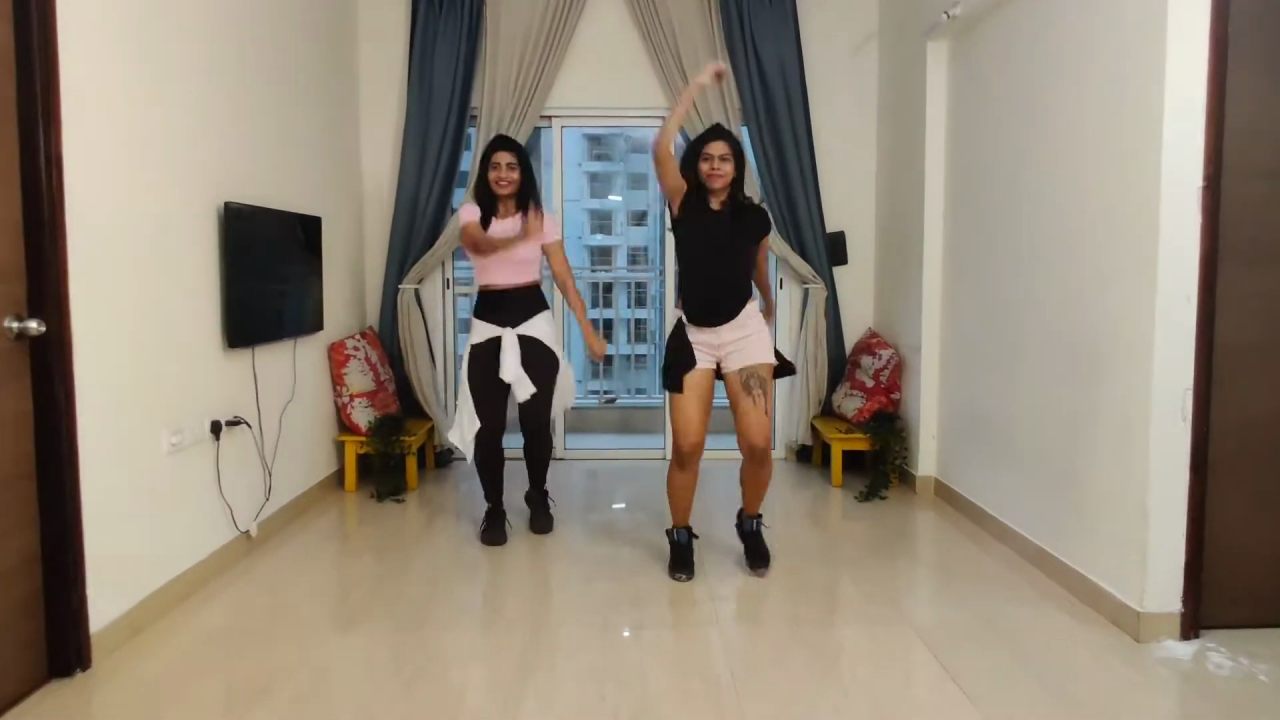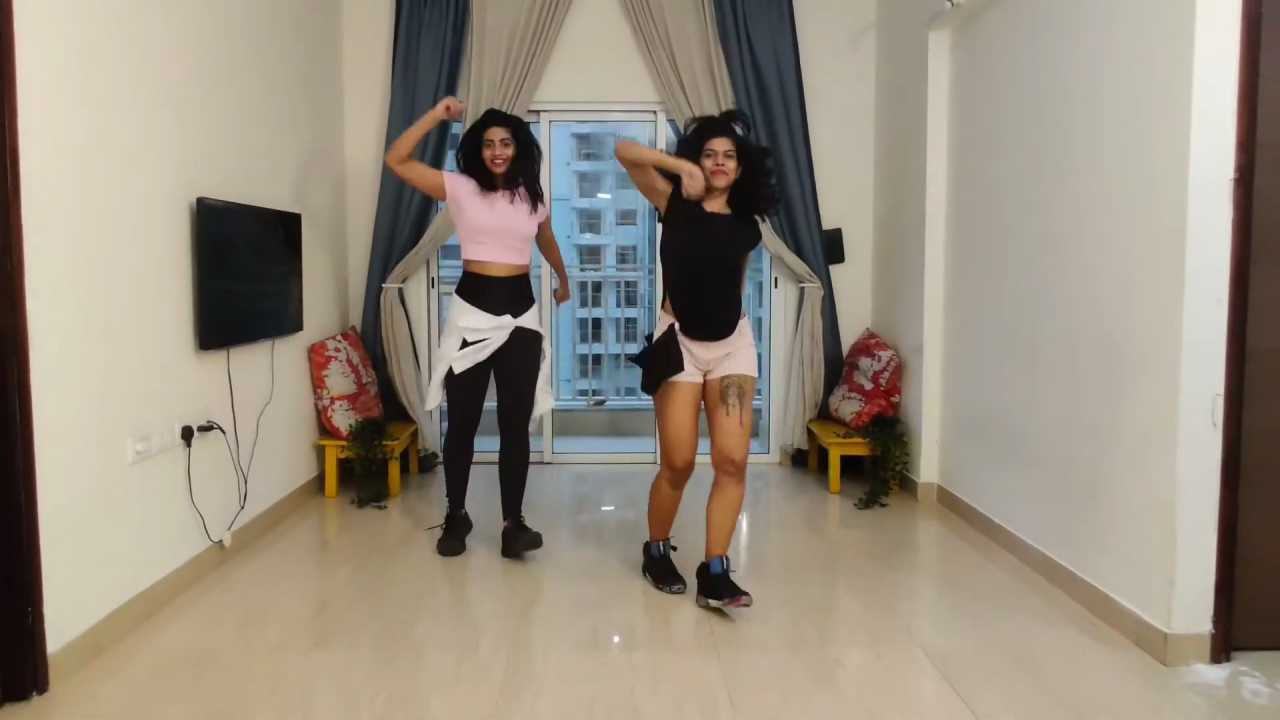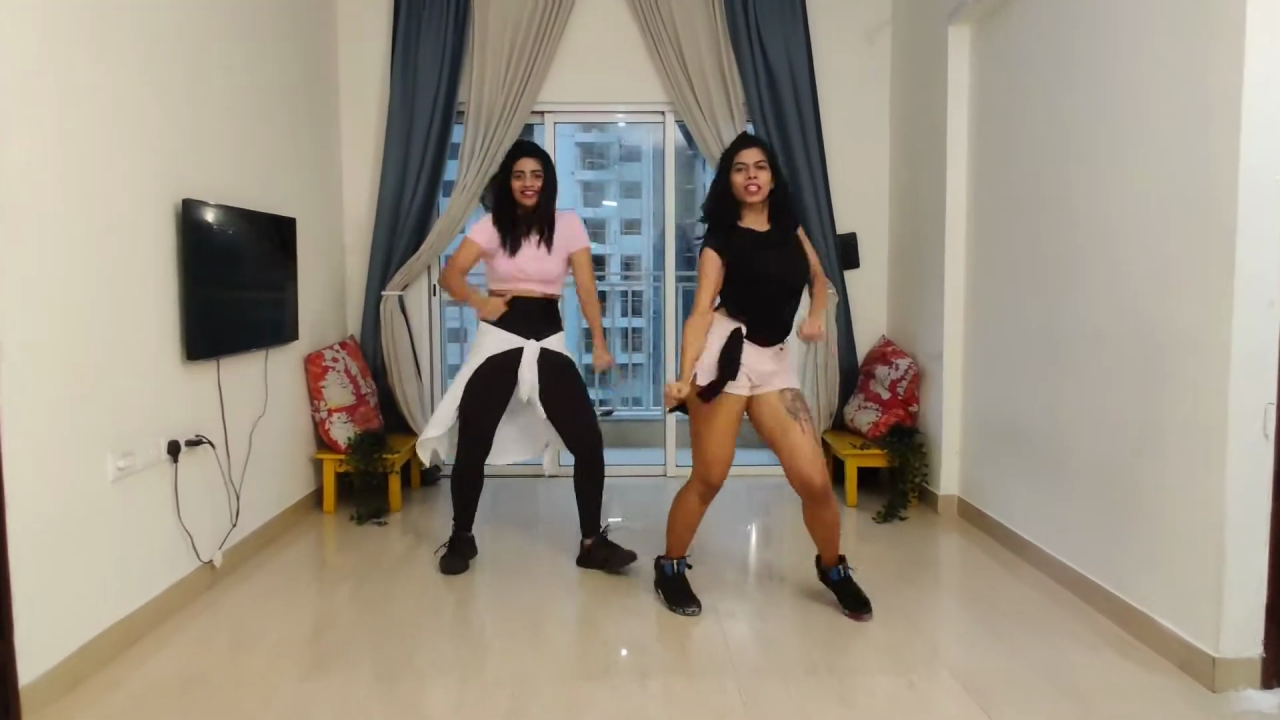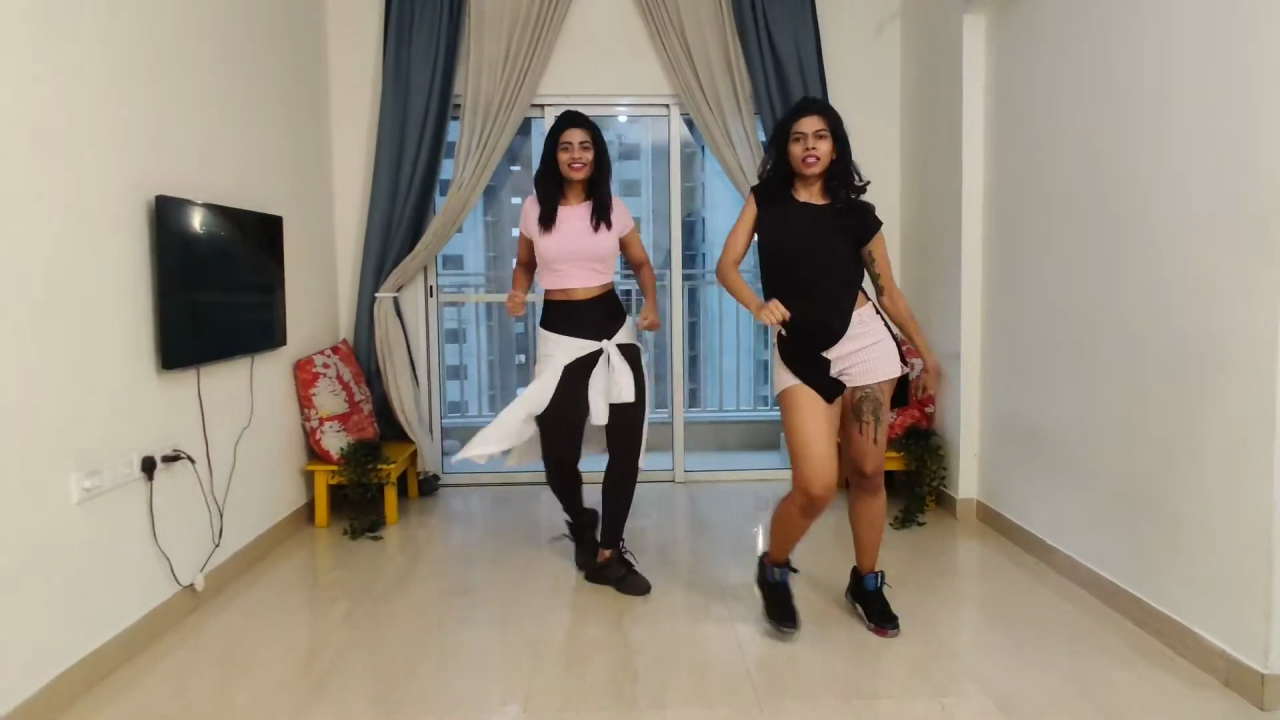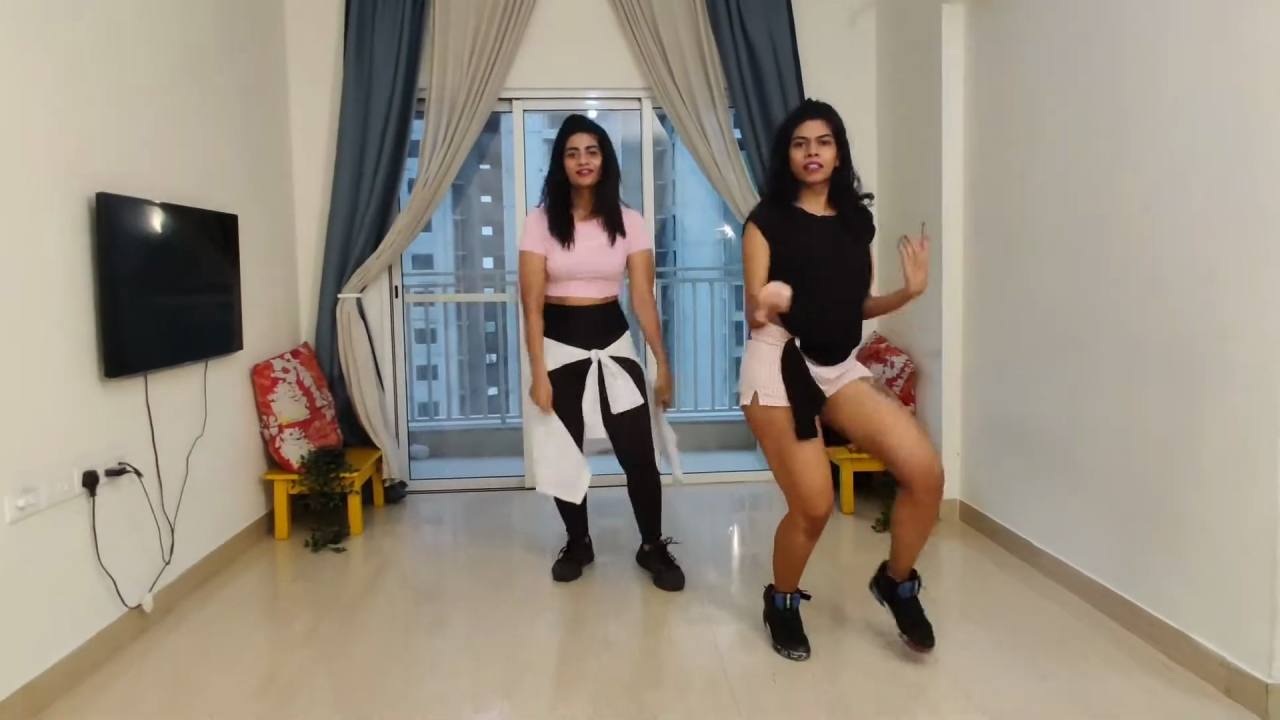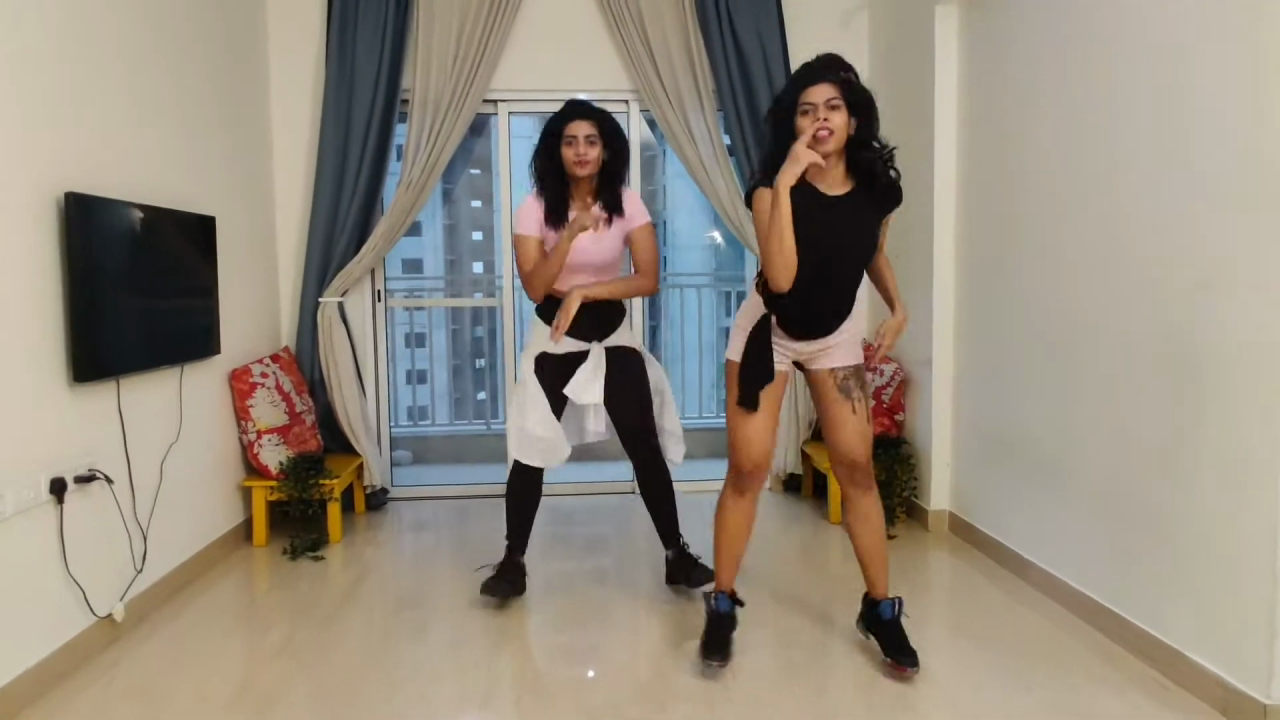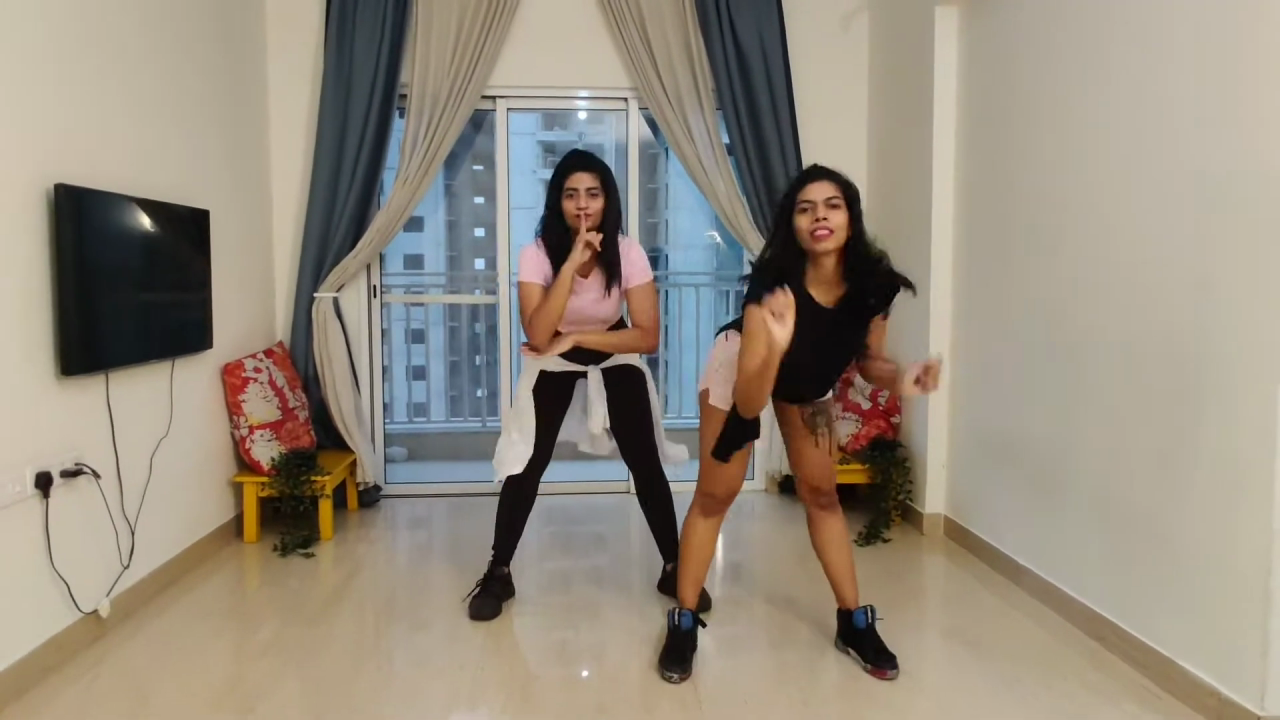
dt=0.3s
person 1, frame 1
left shoulder: (755, 217)
right shoulder: (683, 203)
right elbow: (662, 150)
left wrist: (765, 322)
right wrist: (695, 87)
left hip: (745, 330)
right hip: (693, 333)
left knee: (757, 446)
right knee: (687, 450)
left ankle: (750, 519)
right ankle: (681, 538)
person 1, frame 2
left shoulder: (746, 221)
right shoulder: (674, 201)
right elbow: (626, 153)
right wrist: (680, 165)
left hip: (732, 345)
right hip: (679, 343)
left knee: (732, 461)
right knee: (678, 463)
left ankle: (715, 572)
right ankle: (656, 551)
person 1, frame 3
left shoulder: (790, 224)
right shoulder: (719, 239)
left elbow: (818, 279)
right elbow: (701, 311)
left wrist: (818, 311)
right wrist: (685, 374)
left hip: (778, 361)
right hip: (725, 354)
left knee: (814, 481)
right knee: (708, 477)
left ankle: (834, 569)
right ankle: (670, 568)
person 1, frame 4
left shoulder: (857, 213)
right shoulder: (766, 200)
left elbow: (886, 287)
right elbow: (726, 266)
left wrist: (922, 348)
right wrist: (758, 305)
left hip: (862, 342)
right hip: (799, 354)
left knee: (868, 474)
right knee: (815, 487)
left ankle: (866, 582)
right ankle: (774, 569)
person 1, frame 5
left shoulder: (856, 219)
right shoulder: (768, 220)
left elbow: (868, 305)
right elbow: (757, 315)
left wrist: (909, 289)
right wrist: (762, 303)
left hip: (841, 366)
right hip: (780, 364)
left knee: (925, 472)
right knee: (813, 505)
left ankle: (897, 581)
right ankle: (782, 603)
person 1, frame 6
left shoulder: (878, 187)
right shoulder: (773, 188)
right elbow: (780, 278)
left wrist: (897, 306)
right wrist: (786, 183)
left hip: (836, 334)
right hip: (767, 331)
left knee: (857, 466)
right knee: (749, 467)
left ankle: (880, 608)
right ankle: (721, 604)
person 1, frame 7
left shoulder: (873, 282)
right shoulder: (773, 288)
left elbow: (867, 358)
right elbow: (750, 399)
left wrist: (904, 376)
right wrist: (772, 342)
left hip: (809, 388)
right hip: (738, 373)
left knee: (821, 494)
right knee: (715, 495)
left ankle: (854, 621)
right ankle: (683, 624)
person 2, frame 1
left shoulder: (541, 219)
right shoulder: (472, 213)
left elbow: (563, 275)
right elbow: (477, 245)
left wrist: (588, 330)
right wrist: (517, 235)
left hip: (533, 320)
right hip: (487, 323)
left knee: (536, 424)
right knee: (489, 426)
left ankle: (537, 495)
right ankle: (494, 510)
person 2, frame 2
left shoulder: (532, 195)
right shoulder: (459, 187)
left elbow: (547, 241)
right elbow: (395, 159)
left wrist: (564, 279)
right wrist: (438, 113)
left hip: (520, 313)
right hip: (472, 311)
left knee: (515, 422)
right knee: (462, 421)
left ankle: (513, 523)
right ankle: (455, 517)
person 2, frame 3
left shoulder: (565, 226)
right shoulder: (491, 225)
left elbow: (587, 284)
right elbow: (451, 273)
left wrist: (599, 340)
right wrist: (478, 299)
left hip: (550, 338)
right hip: (499, 340)
left knee: (588, 442)
right knee: (472, 447)
left ankle: (593, 540)
right ankle: (461, 537)
person 2, frame 4
left shoulder: (612, 209)
right shoulder: (536, 209)
left elbow: (642, 264)
right elbow: (524, 263)
left wrist: (649, 304)
right wrist: (517, 291)
left hip: (614, 331)
right hip: (562, 336)
left knee: (626, 450)
right knee: (559, 457)
left ankle: (609, 553)
right ankle: (581, 523)
person 2, frame 5
left shoulder: (627, 221)
right shoulder: (541, 220)
left elbow: (644, 297)
right elbow: (531, 300)
left wrist: (661, 363)
right wrist: (539, 371)
left hip: (614, 341)
right hip: (559, 345)
left knee: (638, 457)
right knee: (559, 461)
left ankle: (654, 547)
right ankle: (578, 542)
person 2, frame 6
left shoulder: (627, 203)
right shoulder: (535, 207)
left elbow: (649, 279)
right elbow: (534, 284)
left wrist: (584, 292)
right wrist: (570, 234)
left hip: (613, 332)
right hip: (554, 334)
left knee: (646, 447)
right knee: (531, 447)
left ankle: (677, 555)
right ankle: (513, 561)
person 2, frame 7
left shoulder: (628, 253)
right shoulder: (539, 255)
left elbow: (649, 337)
right elbow: (537, 338)
left wrist: (575, 335)
right wrist: (568, 271)
left hip: (615, 358)
right hip: (554, 362)
left knee: (647, 464)
right knee: (526, 465)
left ankle: (674, 569)
right ankle: (498, 574)
